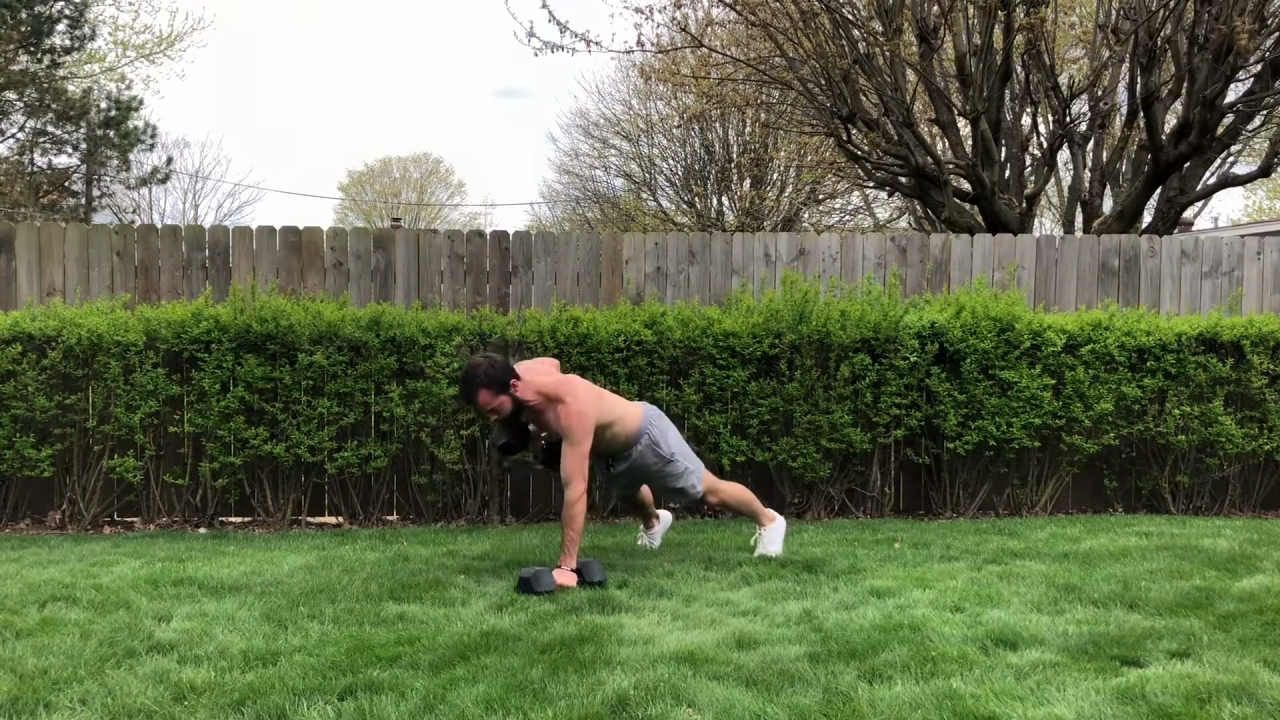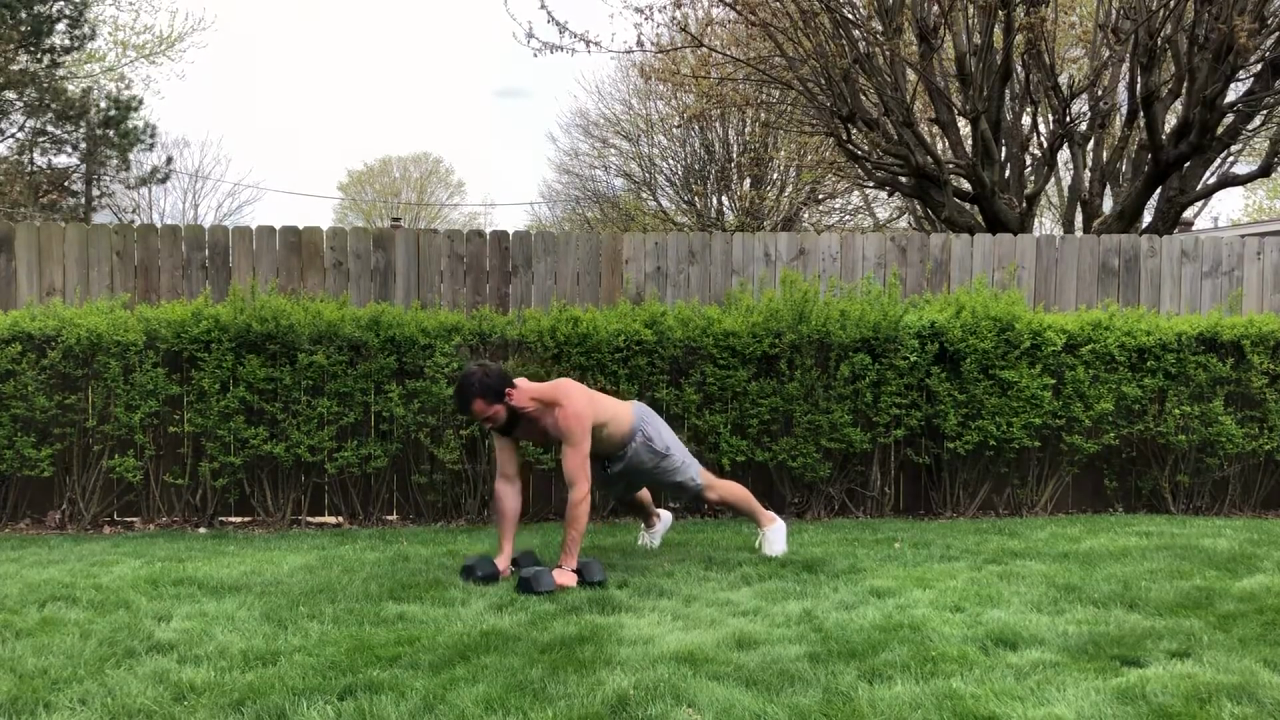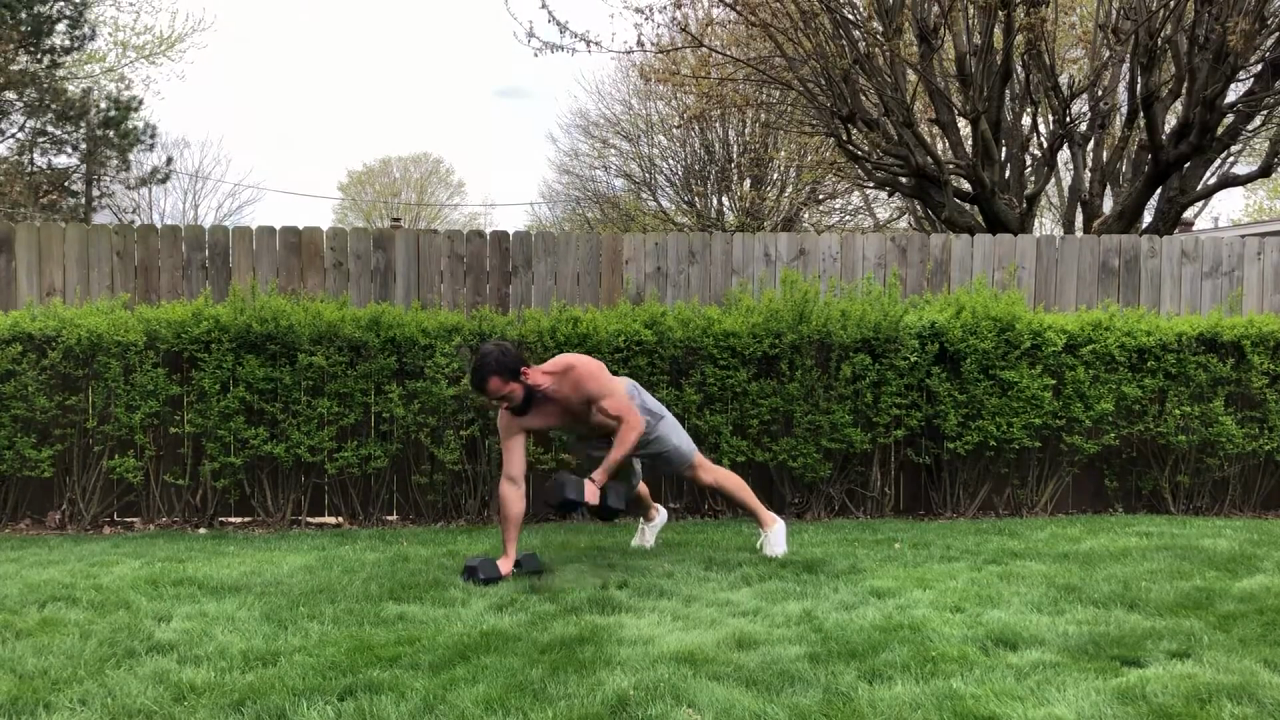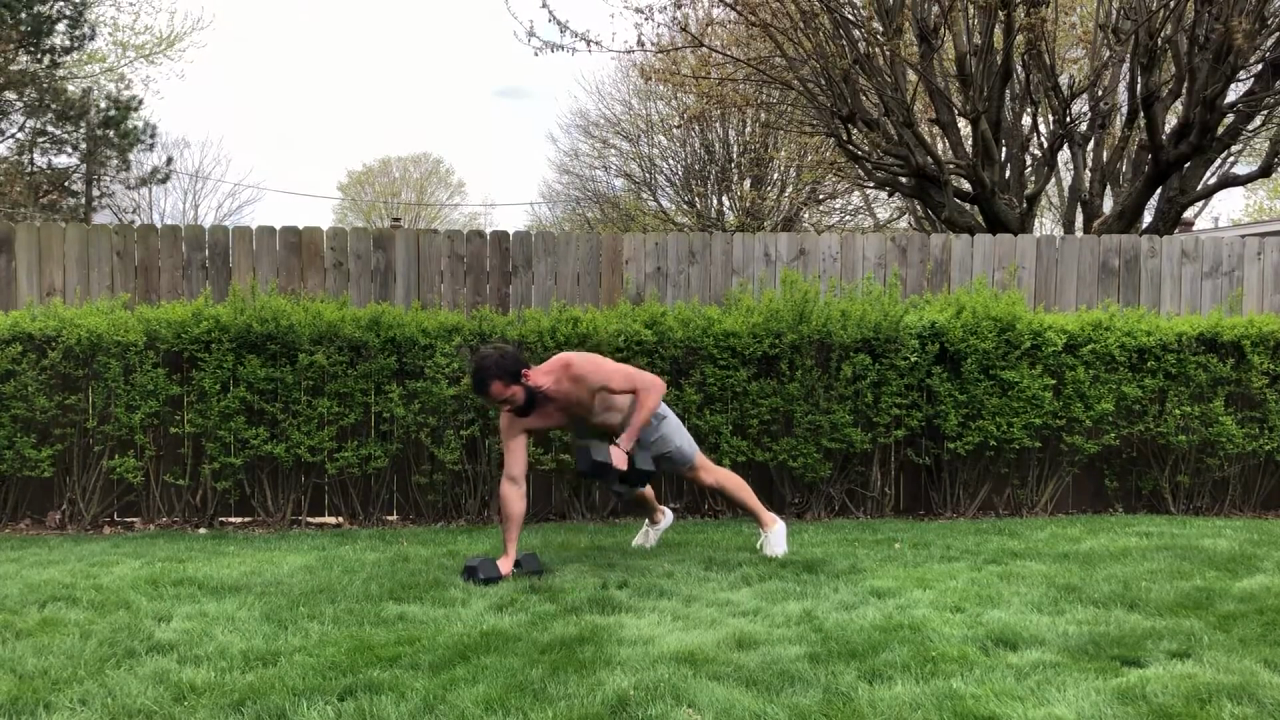
dt=0.5s
person 1, frame 1
left shoulder: (572, 404)
right shoulder: (519, 373)
left elbow: (575, 490)
right elbow: (552, 361)
left wrist: (566, 566)
right wrist: (535, 429)
left hip: (646, 435)
right hip: (606, 449)
left knee: (710, 491)
right knee: (631, 493)
left ankle: (768, 521)
right ankle: (653, 522)
person 1, frame 2
left shoulder: (567, 407)
right shoulder: (505, 412)
left elbow: (579, 490)
right elbow: (507, 482)
left wrist: (567, 565)
right wrist: (505, 553)
left hip: (639, 434)
right hip: (604, 453)
left knee: (707, 488)
right knee: (628, 494)
left ankle: (768, 522)
right ankle: (654, 521)
person 1, frame 3
left shoulder: (580, 372)
right shoulder: (511, 416)
left elbow: (634, 424)
right elbow: (512, 482)
left wrist: (596, 480)
right wrist: (508, 555)
left hip: (635, 412)
right hip: (591, 436)
left knee: (700, 471)
right knee: (626, 485)
left ankle: (768, 521)
right ankle: (651, 517)
person 1, frame 4
left shoulder: (577, 368)
right shoulder: (514, 418)
left elbow: (654, 384)
right elbow: (512, 482)
left wrist: (624, 446)
right wrist: (509, 554)
left hip: (638, 413)
right hip: (591, 433)
left knee: (702, 472)
right knee: (628, 487)
left ankle: (768, 522)
right ankle: (657, 517)
